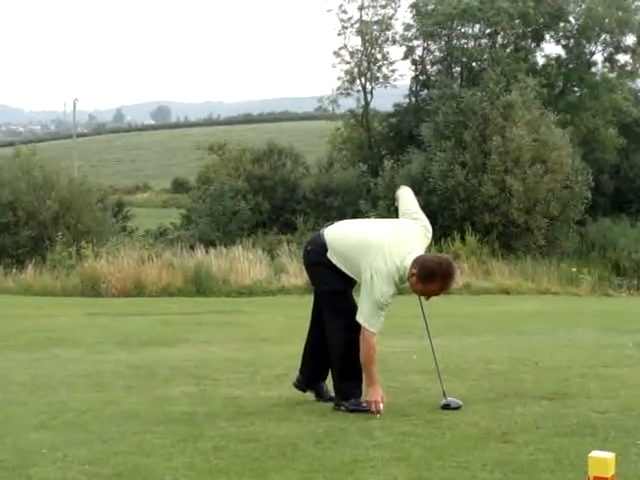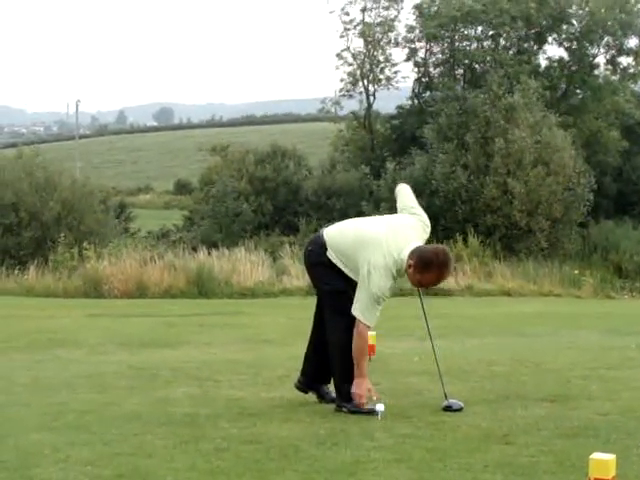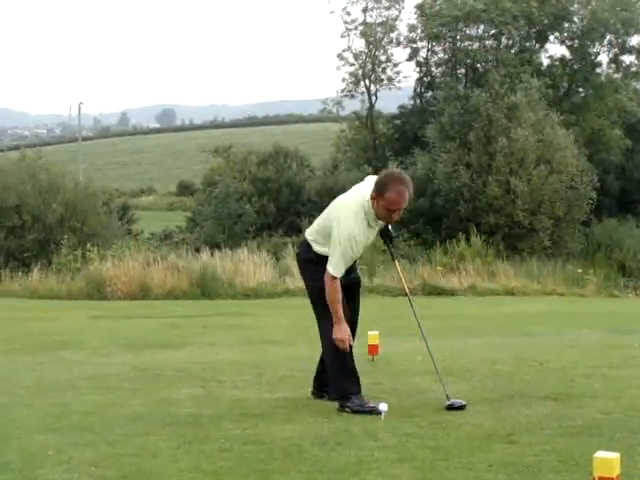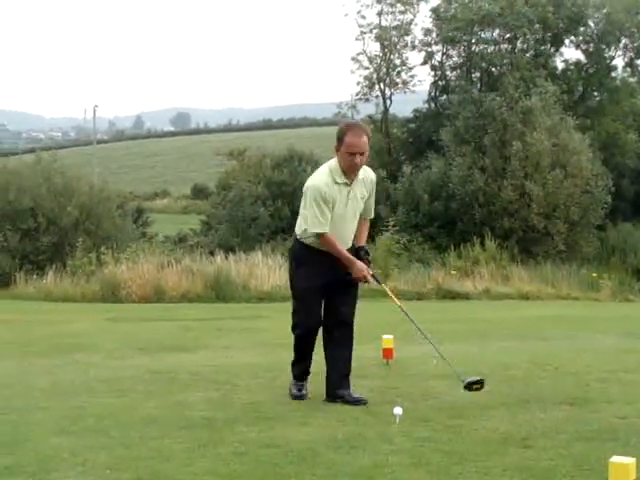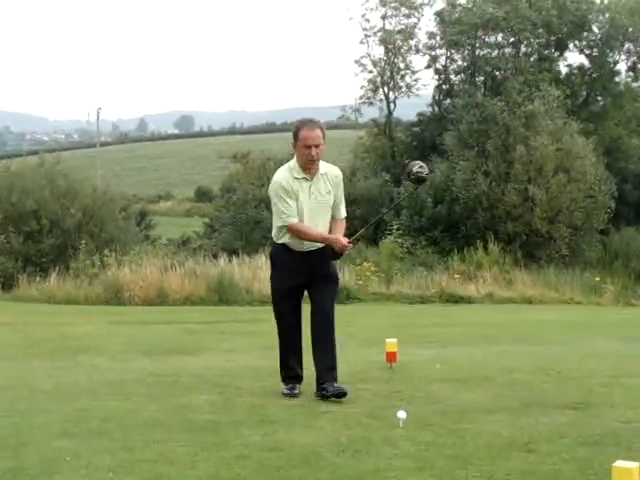
dt=0.5s
person 1, frame 1
left shoulder: (423, 231)
right shoulder: (384, 280)
left elbow: (403, 191)
right elbow: (367, 334)
right wrist: (373, 386)
left hip: (337, 245)
right hip: (321, 255)
left knee: (327, 317)
right knee: (345, 323)
left ankle: (310, 378)
right ankle: (347, 396)
person 1, frame 2
left shoulder: (421, 225)
right shoulder: (381, 274)
left elbow: (402, 188)
right elbow: (361, 327)
right wrist: (360, 378)
left hip: (337, 249)
right hip: (322, 257)
left knee: (330, 319)
right knee: (344, 323)
left ankle: (312, 379)
right ankle: (348, 397)
person 1, frame 3
left shoulder: (379, 188)
right shoulder: (350, 223)
left elbow: (371, 177)
right elbow: (331, 277)
left wrist: (384, 226)
right wrist: (339, 323)
left hip: (345, 261)
right hip: (317, 258)
left knee: (352, 327)
right knee: (334, 327)
left ankle: (324, 384)
right ankle: (349, 395)
person 1, frame 4
left shoulder: (368, 178)
right shoulder: (319, 184)
right elbow: (321, 234)
left wrist: (360, 248)
right wrist: (352, 264)
left hip: (343, 254)
right hip: (309, 255)
left knee: (342, 322)
right knee: (308, 321)
left ankle: (338, 387)
right ankle: (299, 377)
person 1, frame 5
left shoulder: (334, 175)
right shoulder: (281, 180)
left elbow: (339, 215)
right elbow: (291, 225)
left wrist: (338, 239)
right wrist: (328, 238)
left hip: (322, 257)
right hip: (288, 256)
left knee: (324, 317)
right knee: (288, 322)
left ankle: (327, 381)
right ankle: (292, 379)
